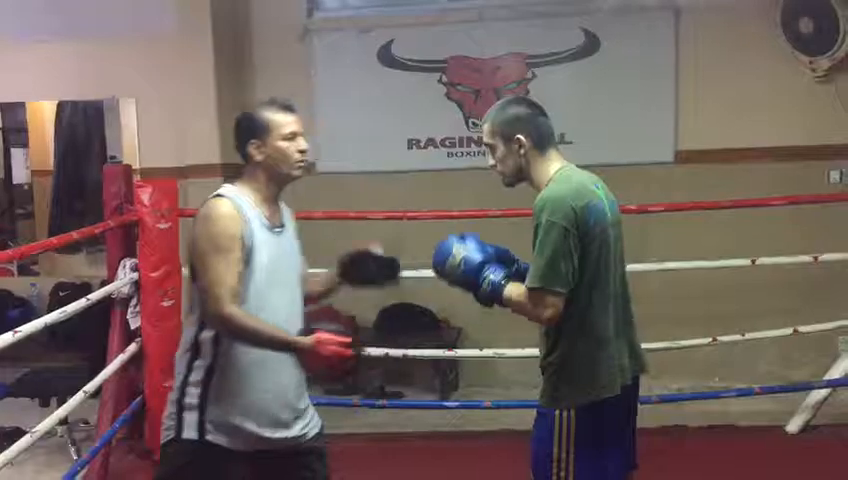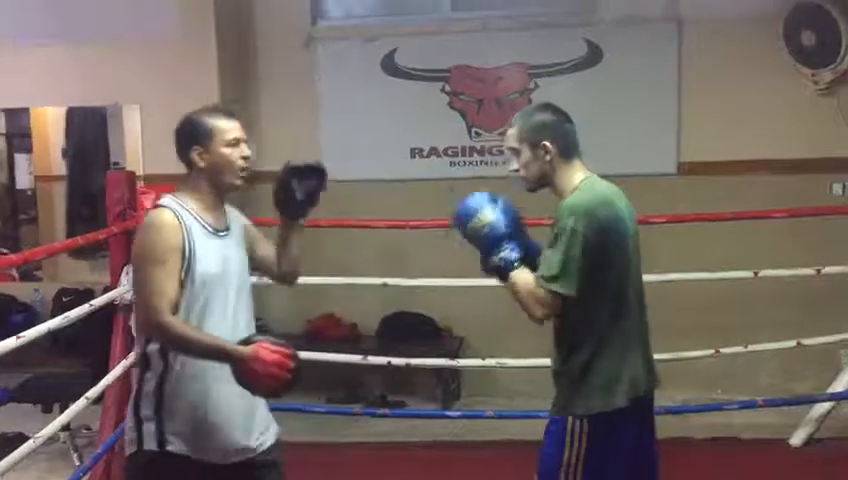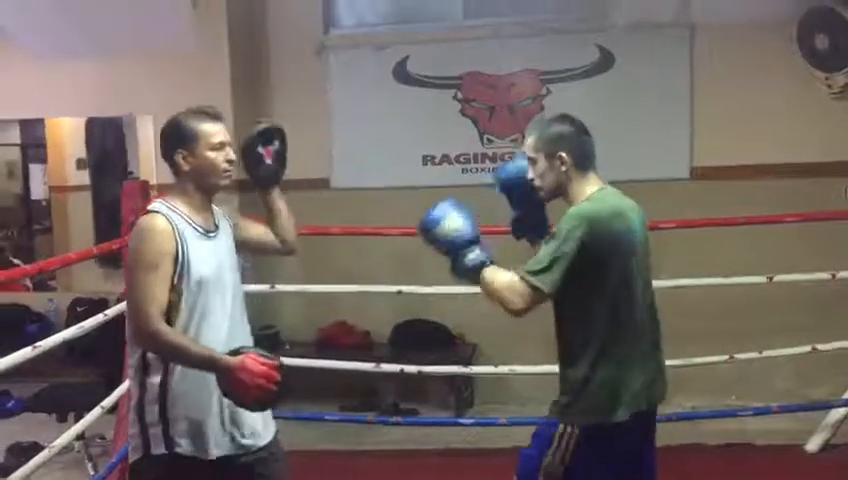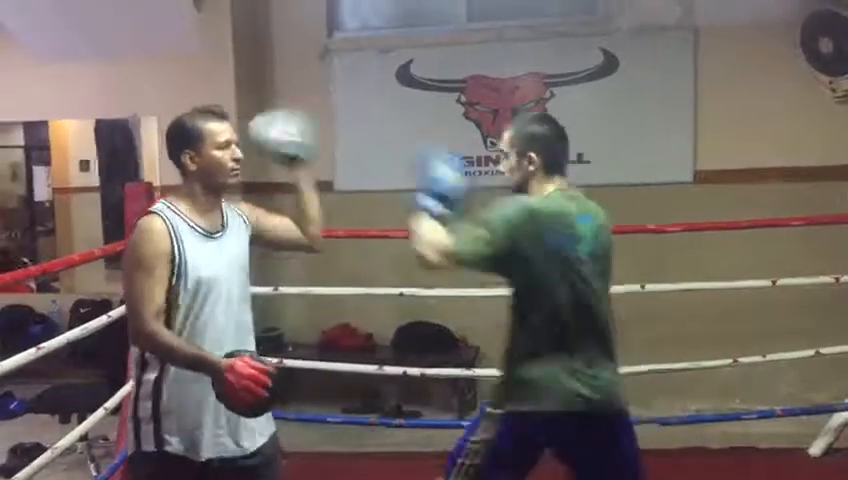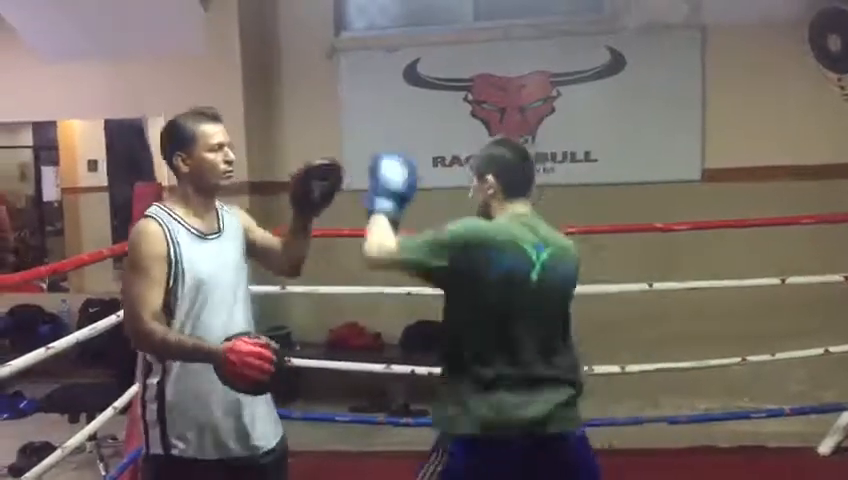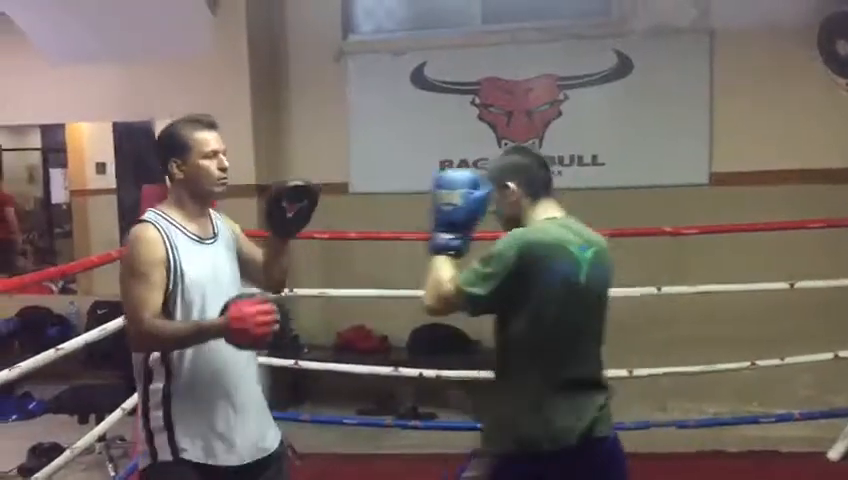
dt=0.2s
person 1, frame 1
left shoulder: (282, 213)
right shoulder: (224, 214)
right elbow: (221, 312)
left wrist: (342, 275)
right wrist: (302, 345)
right hip: (214, 415)
person 1, frame 2
left shoulder: (236, 221)
right shoulder: (165, 224)
left elbow: (285, 271)
right elbow: (158, 322)
left wrist: (292, 220)
right wrist: (240, 354)
right hip: (171, 426)
person 1, frame 3
left shoulder: (224, 221)
right shoulder: (157, 229)
left elbow: (285, 242)
right elbow: (148, 329)
left wrist: (269, 186)
right wrist: (228, 365)
right hip: (173, 428)
person 1, frame 4
left shoulder: (240, 217)
right shoulder: (157, 230)
left elbow: (310, 237)
right elbow: (144, 329)
left wrist: (300, 174)
right wrist: (220, 366)
right hip: (174, 429)
person 1, frame 5
left shoulder: (234, 219)
right shoulder: (153, 233)
left elbow: (289, 263)
right elbow: (141, 329)
left wrist: (303, 215)
right wrist: (218, 352)
right hip: (182, 426)
person 1, frame 6
left shoulder: (225, 228)
right shoulder: (150, 237)
left elbow: (271, 279)
right elbow: (142, 332)
left wrist: (282, 235)
right wrist: (221, 326)
right hip: (181, 429)
person 2, frame 1
left shoulder: (556, 201)
right shoulder: (589, 185)
left elbow: (547, 307)
left wrist: (487, 280)
right wrist: (514, 269)
left hip: (581, 379)
right hip: (615, 368)
person 2, frame 2
left shoulder: (580, 209)
right shoulder: (607, 195)
left elbow: (543, 306)
left wrist: (501, 252)
right wrist: (524, 251)
left hip: (595, 391)
right hip: (629, 380)
person 2, frame 3
left shoulder: (586, 219)
right shoulder: (620, 207)
left elbow: (519, 298)
left wrist: (469, 255)
right wrist: (532, 220)
left hip: (597, 397)
right hip: (634, 391)
person 2, frame 4
left shoulder: (525, 214)
right shoulder: (595, 218)
left elbow: (432, 252)
left wrist: (430, 203)
left hip: (533, 396)
right hip: (600, 393)
person 2, frame 5
left shoulder: (472, 239)
right shoulder: (566, 251)
left elbow: (378, 253)
left wrist: (382, 203)
left hip: (485, 428)
right hip: (555, 421)
person 2, frame 6
left shoulder: (522, 245)
right shoulder: (597, 247)
left elbow: (438, 301)
left wrist: (446, 235)
left hip: (526, 435)
right hip: (592, 429)
